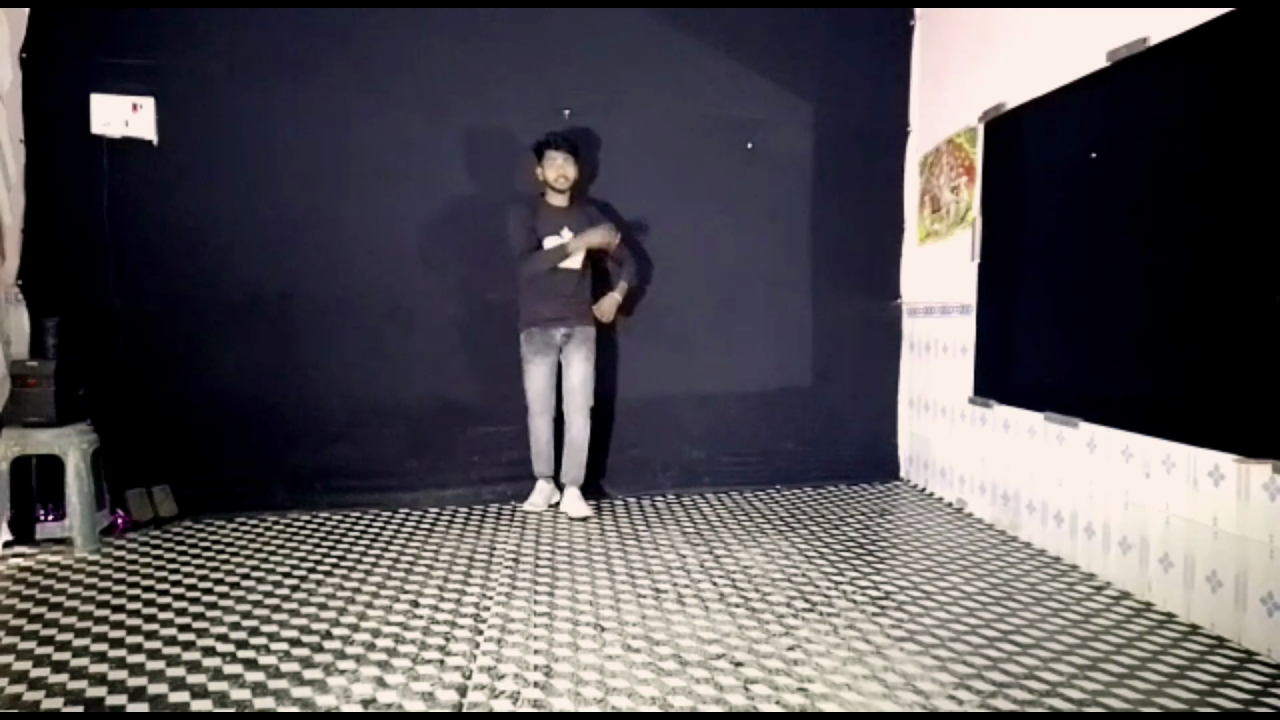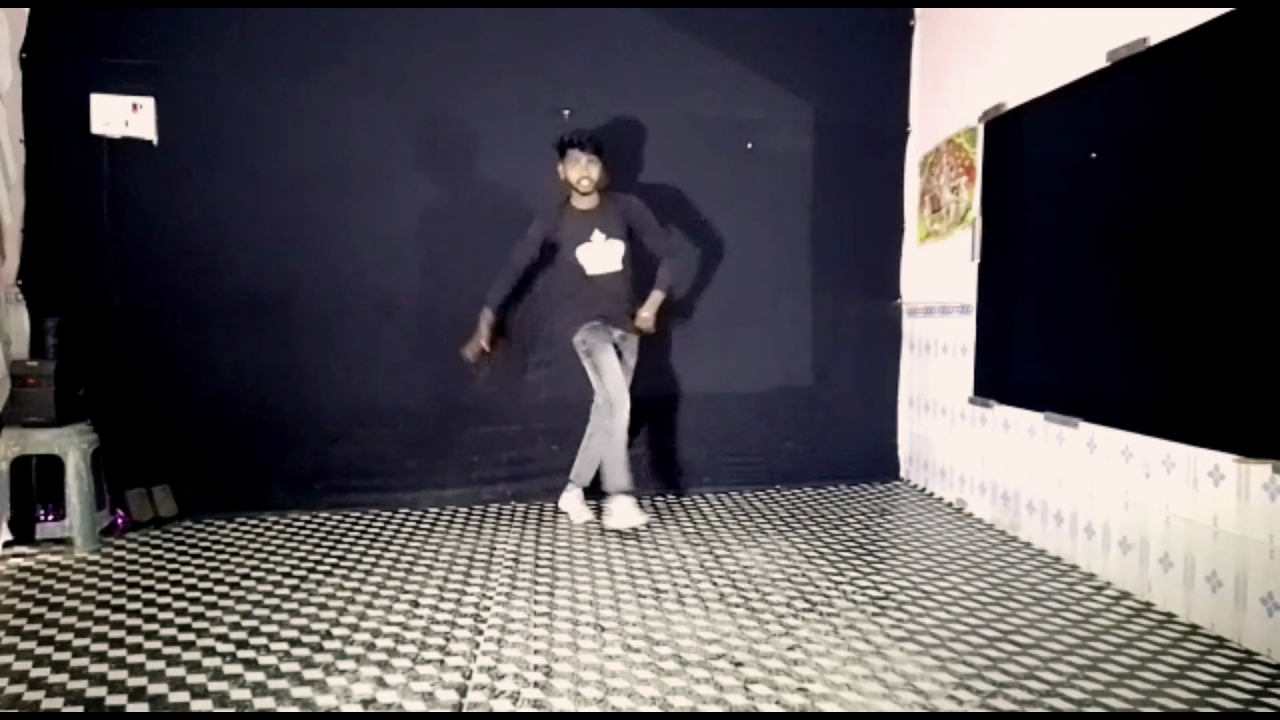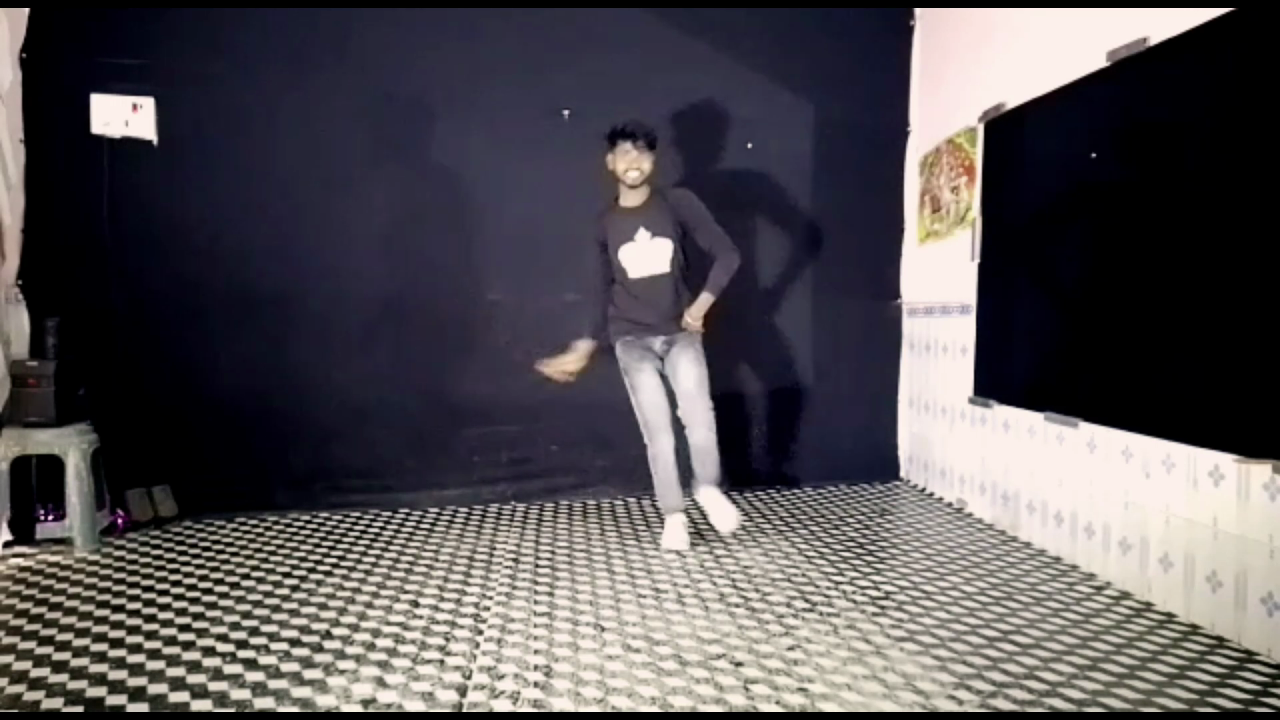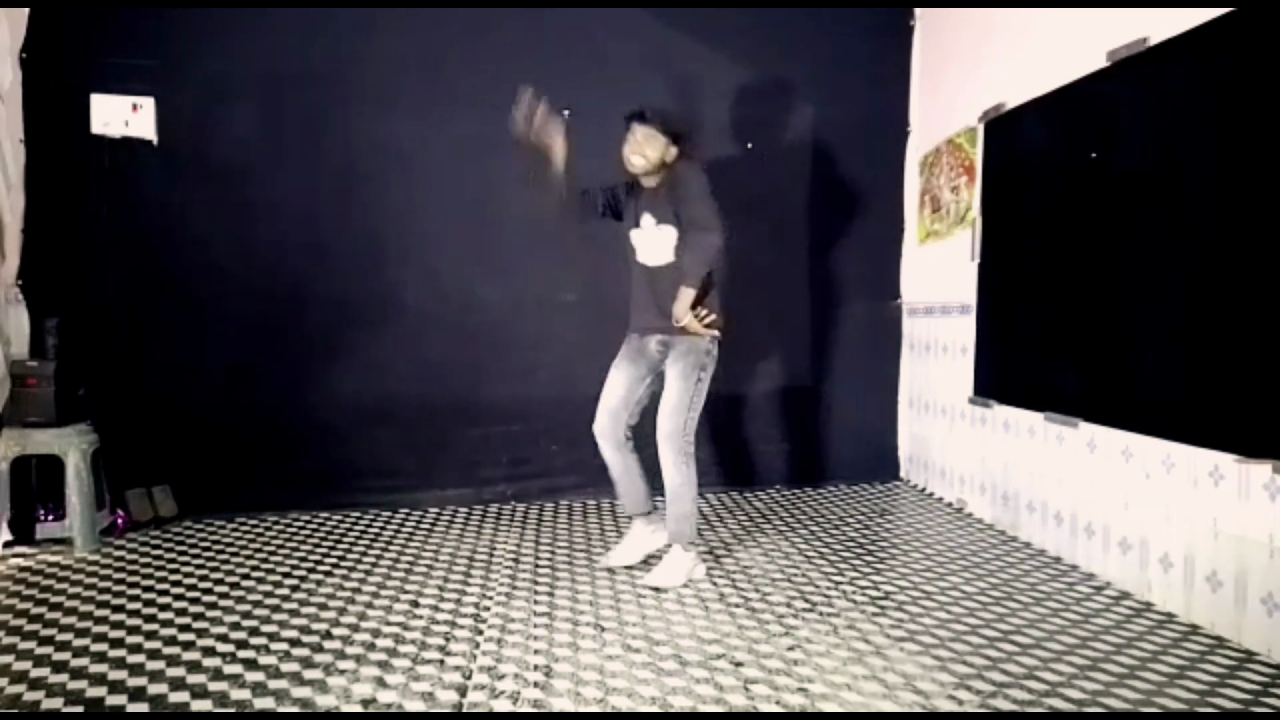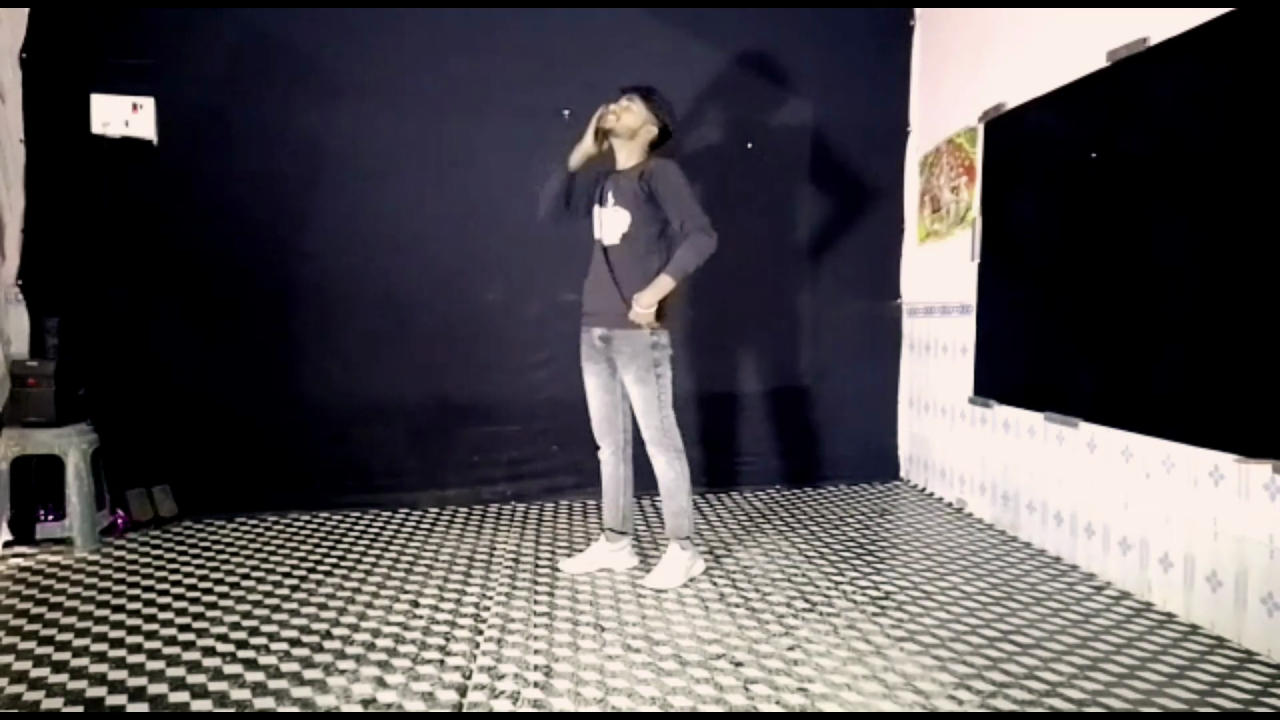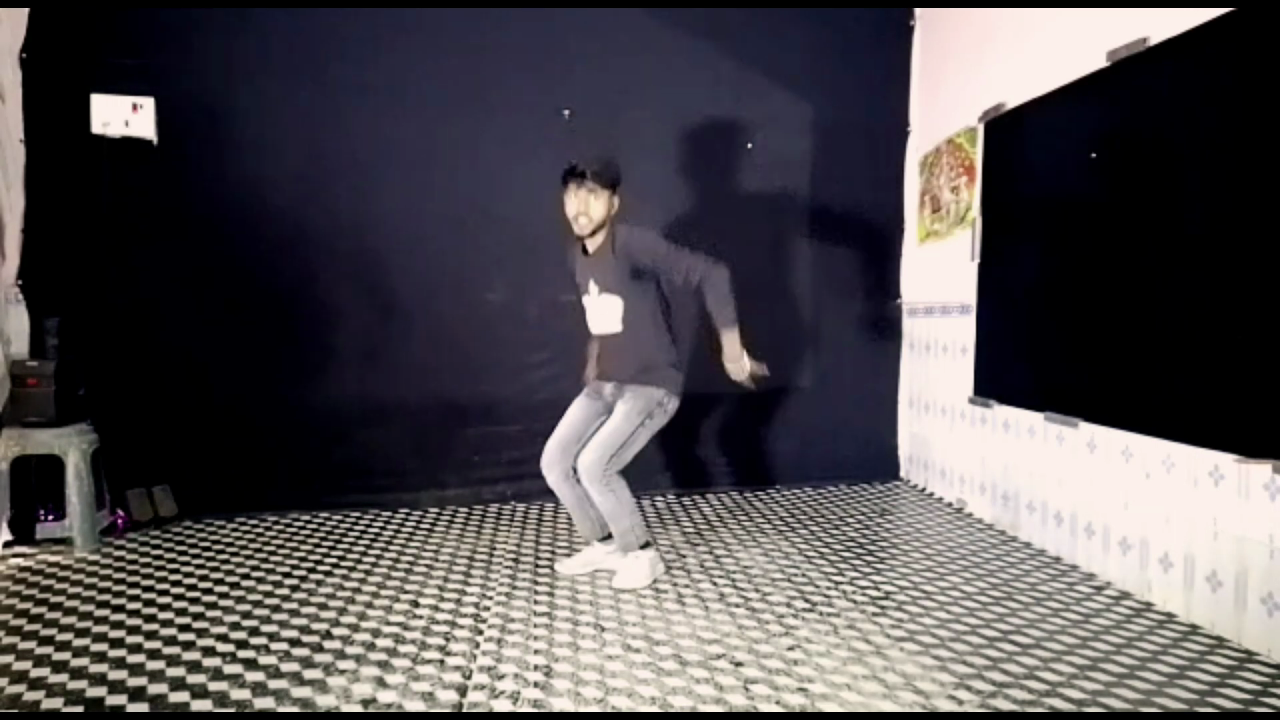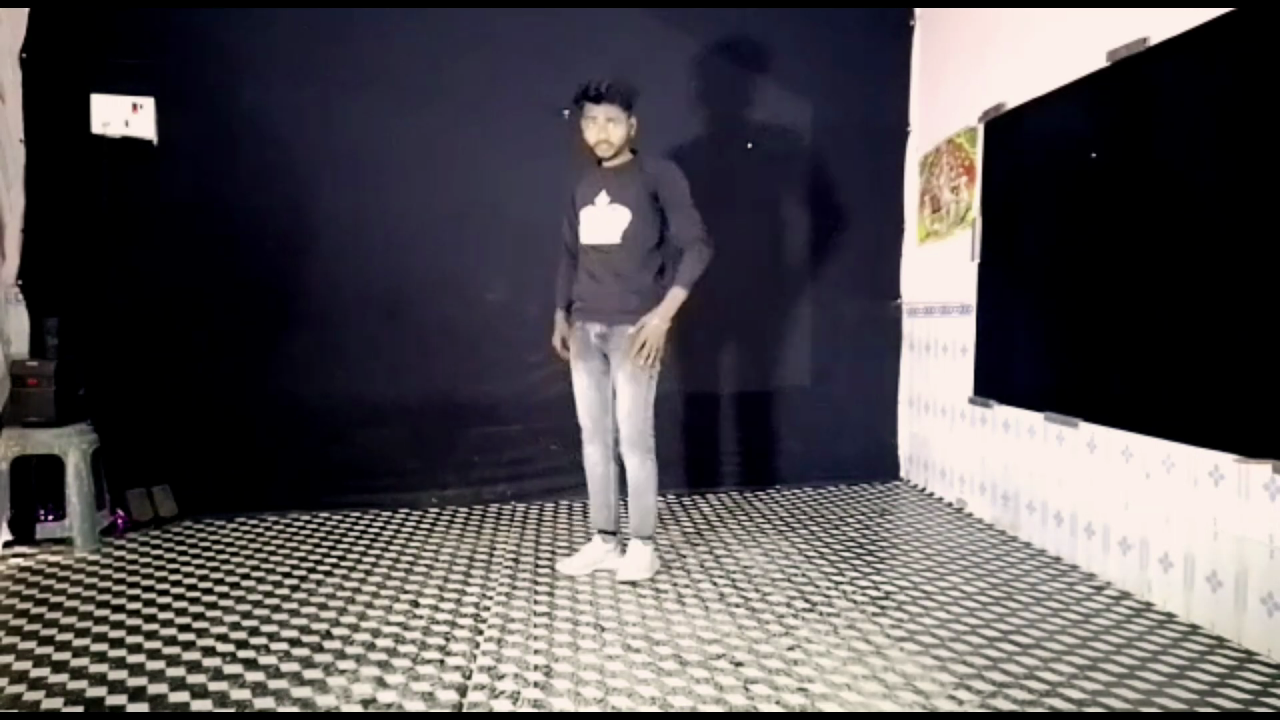
dt=0.5s
person 1, frame 1
left shoulder: (591, 214)
right shoulder: (524, 212)
left elbow: (624, 260)
right elbow: (527, 263)
left wrist: (617, 293)
right wrist: (579, 243)
left hip: (580, 326)
right hip: (537, 327)
left knee: (578, 408)
right knee: (540, 410)
left ankle: (572, 489)
right ankle: (545, 485)
person 1, frame 2
left shoulder: (626, 207)
right shoulder: (551, 222)
left elbow: (674, 251)
right elbow: (515, 267)
left wrist: (653, 303)
right wrist: (486, 319)
left hip: (626, 326)
right hip: (586, 325)
left knee: (606, 408)
right knee: (618, 403)
left ankle: (574, 492)
right ankle: (619, 495)
person 1, frame 3
left shoulder: (678, 203)
right shoulder: (601, 225)
left elbow: (727, 253)
right elbow: (604, 297)
left wrist: (700, 304)
right wrist: (582, 348)
left hip: (680, 333)
right hip: (632, 338)
left knee: (699, 415)
right knee: (657, 425)
left ankle: (709, 487)
right ankle: (674, 514)
person 1, frame 4
left shoulder: (687, 179)
right shoulder: (625, 194)
left elbow: (706, 235)
right elbow: (584, 204)
left wrist: (686, 298)
right wrist: (559, 154)
left hip: (691, 335)
right hip: (643, 335)
left knee: (673, 439)
right knee: (607, 424)
left ankle: (685, 551)
right ankle: (644, 524)
person 1, frame 5
left shoulder: (659, 174)
right shoulder: (600, 180)
left elbow: (700, 237)
left wrist: (654, 293)
right wrist: (581, 158)
left hip: (637, 331)
right hip: (594, 328)
left knee: (659, 438)
right knee: (609, 440)
left ankle: (682, 549)
right ankle: (615, 542)
person 1, frame 6
left shoulder: (633, 244)
right shoulder: (579, 255)
left elbow: (709, 275)
left wrist: (731, 346)
left hip: (652, 386)
right hip: (605, 384)
left knee: (595, 465)
right knee: (554, 462)
left ankle: (642, 553)
right ankle: (603, 544)
person 1, frame 7
left shoulder: (658, 175)
right shoulder: (583, 187)
left elbow: (696, 245)
left wrist: (665, 312)
right wrist: (561, 315)
left hip: (634, 327)
right hip: (585, 327)
left knee: (633, 438)
right knee: (594, 438)
left ankle: (643, 544)
right ankle: (604, 541)
